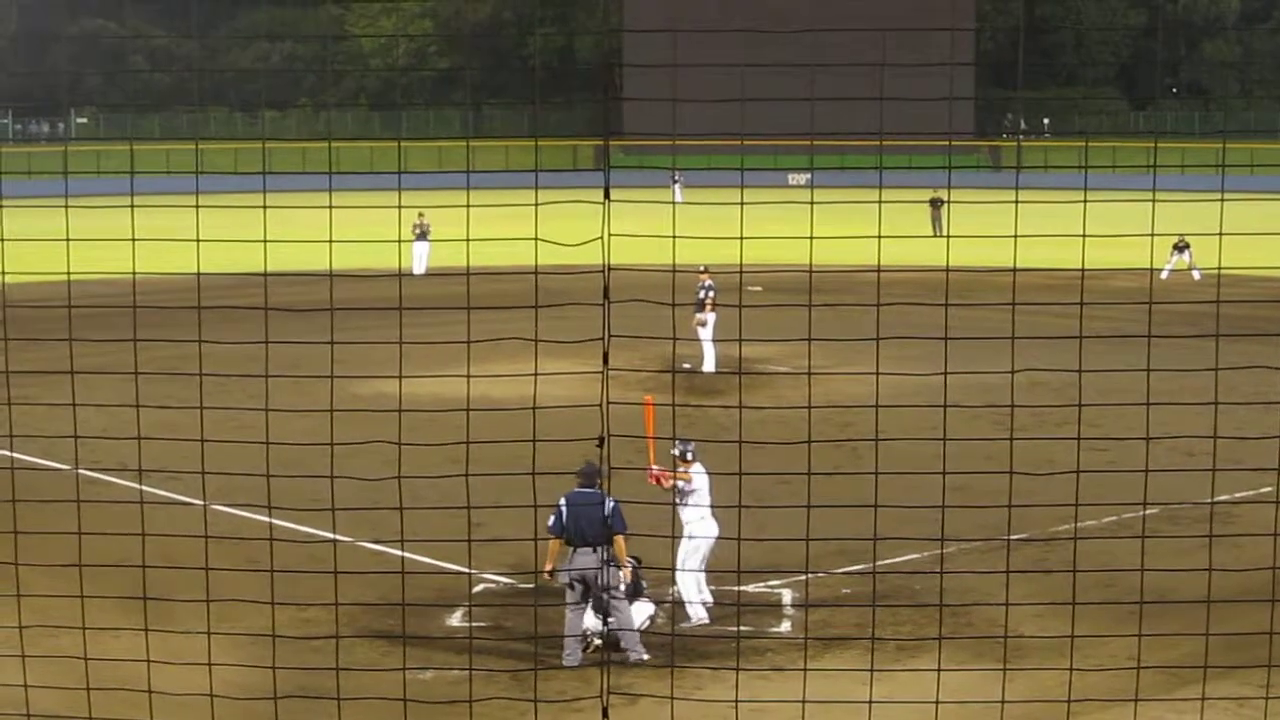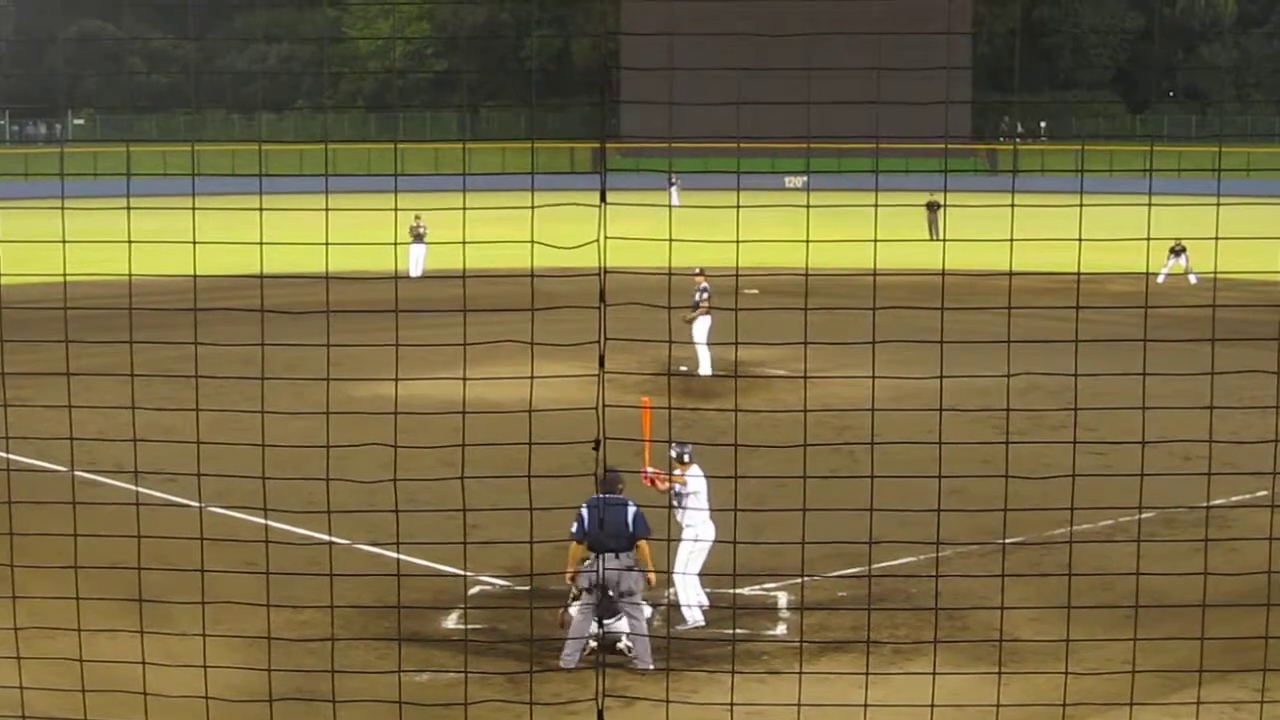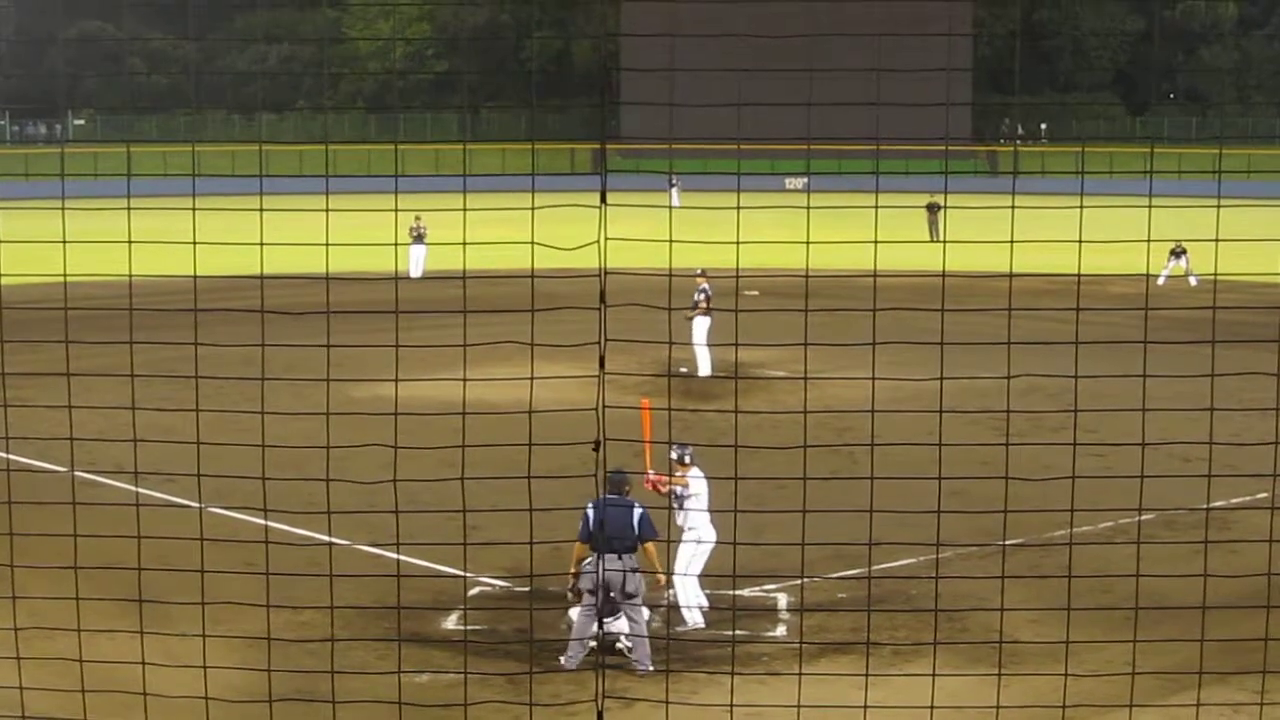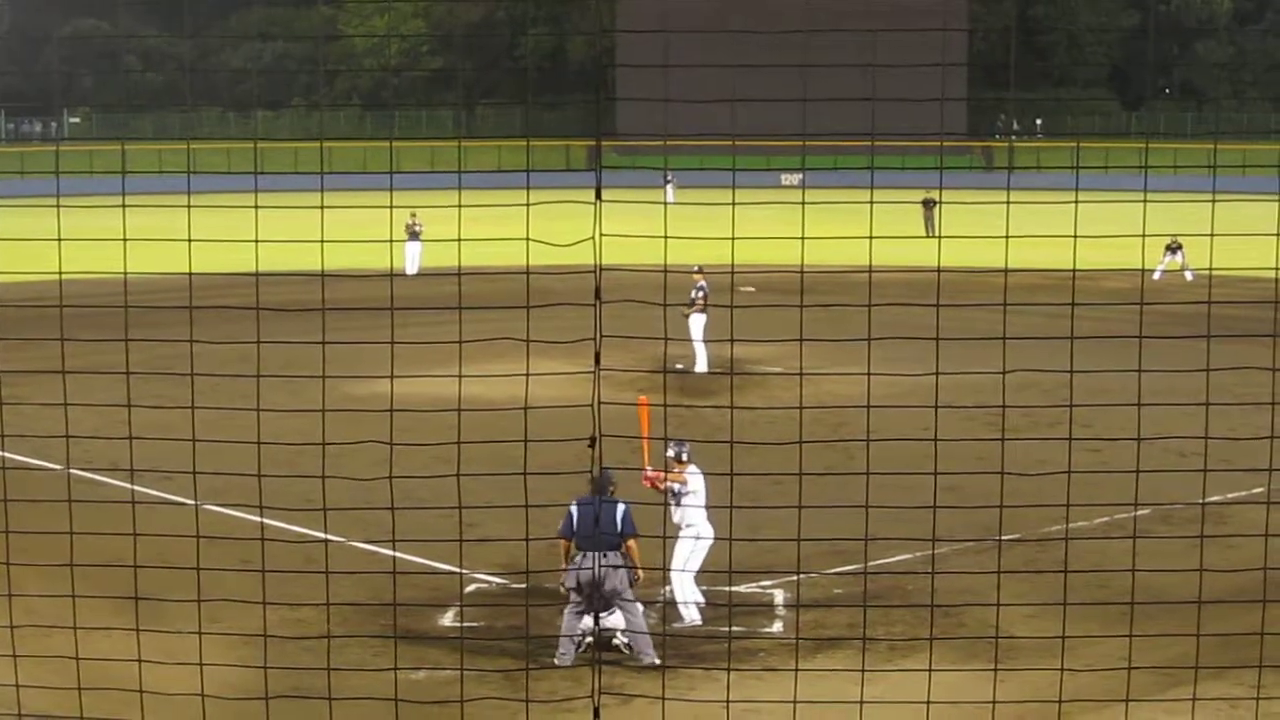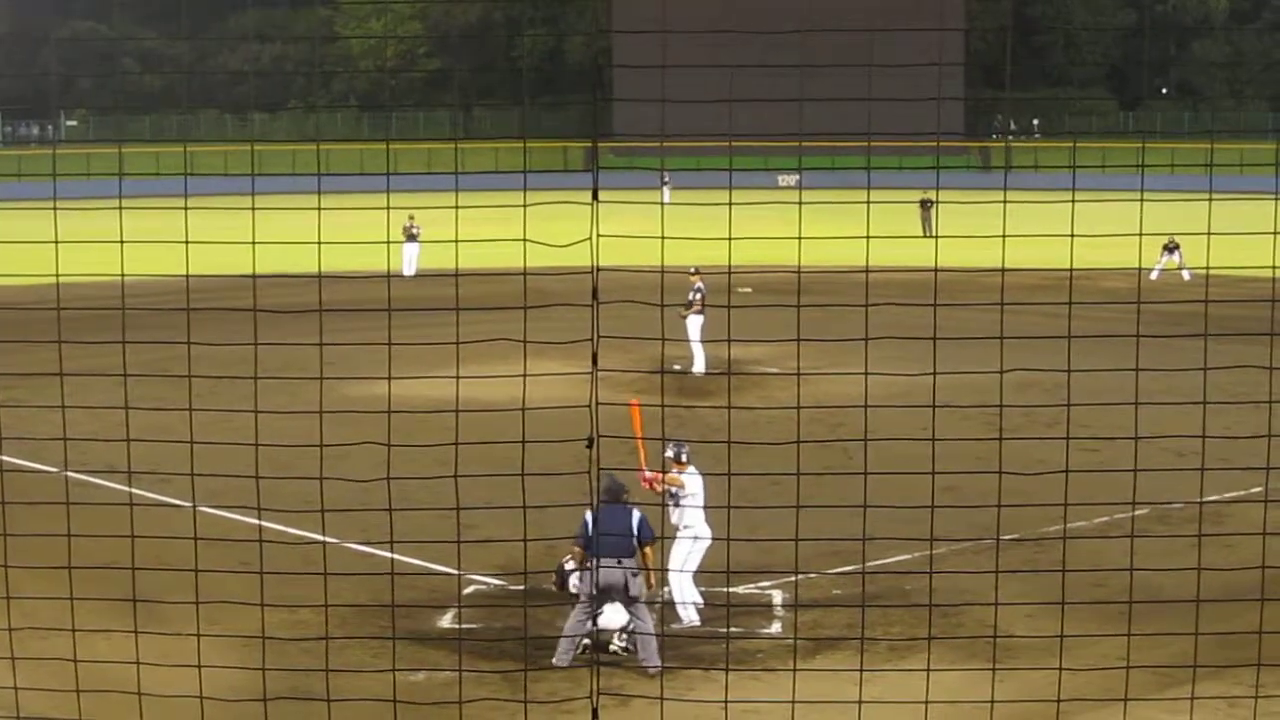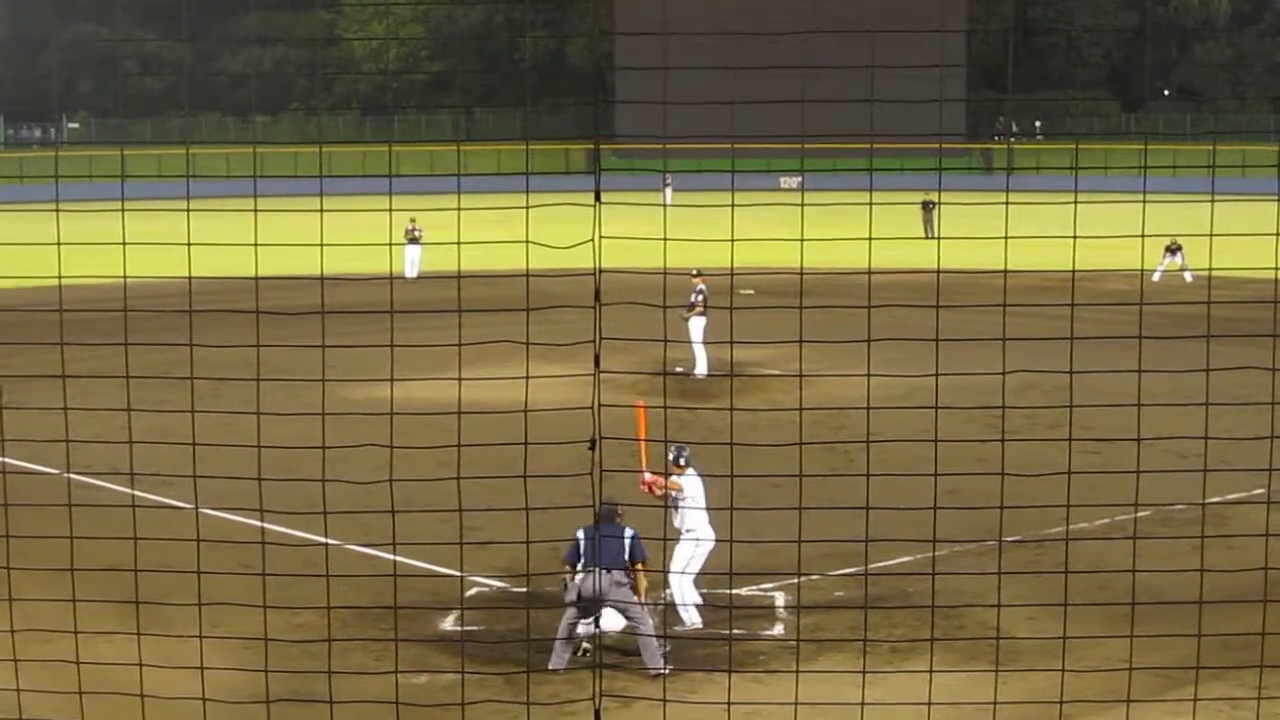
dt=0.4s
person 1, frame 1
left shoulder: (566, 501)
right shoulder: (608, 502)
left elbow: (555, 537)
right elbow: (618, 537)
left wrist: (549, 564)
right wrist: (625, 565)
left hip: (576, 560)
right hip: (602, 560)
left knee: (574, 609)
right knee: (618, 607)
left ankle: (570, 657)
right ankle: (635, 651)
person 1, frame 2
left shoulder: (587, 507)
right shoulder: (630, 507)
left elbow: (577, 542)
right elbow: (641, 542)
left wrist: (571, 569)
right wrist: (649, 569)
left hip: (596, 566)
right hip: (623, 566)
left knee: (585, 613)
right knee: (635, 614)
left ankle: (569, 659)
right ankle: (643, 661)
person 1, frame 3
left shoulder: (592, 508)
right shoulder: (636, 509)
left elbow: (581, 542)
right elbow: (648, 544)
left wrist: (574, 567)
right wrist: (658, 570)
left hip: (597, 566)
right hip: (625, 568)
left knee: (586, 614)
right knee: (636, 617)
left ankle: (571, 659)
right ankle: (642, 663)
person 1, frame 4
left shoulder: (576, 506)
right shoulder: (620, 507)
left elbow: (565, 540)
right elbow: (630, 542)
left wrist: (565, 563)
right wrist: (637, 567)
left hip: (583, 565)
right hip: (612, 565)
left knee: (573, 612)
right knee: (631, 611)
left ankle: (564, 657)
right ankle: (648, 656)
person 1, frame 5
left shoulder: (591, 514)
right shoulder: (635, 514)
left elbow: (578, 550)
right elbow: (647, 550)
left wrist: (582, 571)
right wrist: (650, 574)
left hip: (596, 572)
right hip: (626, 572)
left knee: (579, 615)
right knee: (641, 617)
left ankle: (562, 658)
right ankle: (652, 663)
person 1, frame 6
left shoulder: (583, 533)
right shoulder: (628, 533)
left elbow: (569, 567)
right elbow: (639, 567)
left wrist: (571, 592)
right wrist: (641, 597)
left hip: (586, 582)
right hip: (616, 582)
left knee: (569, 621)
right knee: (642, 621)
left ankle: (557, 663)
right ankle: (658, 665)
person 2, frame 1
left shoulder: (698, 473)
right shoulder: (683, 471)
left elbow: (685, 478)
right elbow: (669, 485)
left wrist: (662, 472)
right wrist: (657, 477)
left hip: (697, 528)
right hip: (703, 526)
left knee: (683, 572)
right knee: (695, 568)
left ankle: (698, 615)
right ankle: (704, 598)
person 2, frame 2
left shoulder: (695, 475)
right shoulder: (680, 473)
left elbow: (679, 480)
right elbow: (664, 487)
left wrist: (656, 474)
right wrist: (652, 479)
left hip: (698, 531)
right hip: (693, 530)
left knee: (681, 574)
right knee: (688, 570)
left ankle: (694, 618)
right ankle: (699, 601)
person 2, frame 3
left shoulder: (697, 477)
right shoulder: (680, 476)
left elbow: (681, 482)
right elbow: (666, 491)
left wrist: (658, 478)
right wrist: (655, 484)
left hip: (699, 534)
right hip: (691, 533)
left knee: (682, 576)
right knee: (684, 572)
left ankle: (695, 620)
right ankle: (700, 603)
person 2, frame 4
left shoulder: (694, 475)
right shoulder: (676, 474)
left elbow: (681, 479)
right elbow: (665, 489)
left wrist: (657, 475)
right wrist: (653, 481)
left hip: (697, 531)
right hip: (687, 531)
left knee: (679, 572)
right knee: (680, 570)
left ankle: (691, 617)
right ankle: (696, 599)
person 2, frame 5
left shoulder: (693, 477)
right shoulder: (675, 474)
left elbow: (678, 483)
right elbow: (663, 490)
left wrist: (656, 476)
right wrist: (652, 483)
left hip: (694, 533)
right hip: (685, 532)
left knee: (676, 573)
right knee: (680, 571)
left ankle: (690, 617)
right ankle: (694, 600)
person 2, frame 6
left shoulder: (692, 480)
right shoulder: (676, 477)
left elbow: (676, 487)
right elbow: (664, 494)
left wrist: (655, 480)
right wrist: (651, 487)
left hip: (698, 536)
right hip: (689, 535)
left knee: (677, 576)
right knee: (678, 572)
left ankle: (692, 620)
right ankle: (693, 600)
